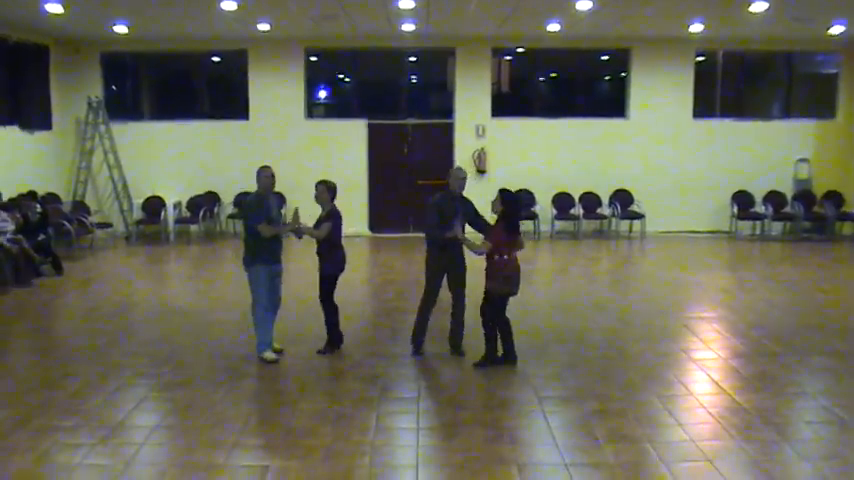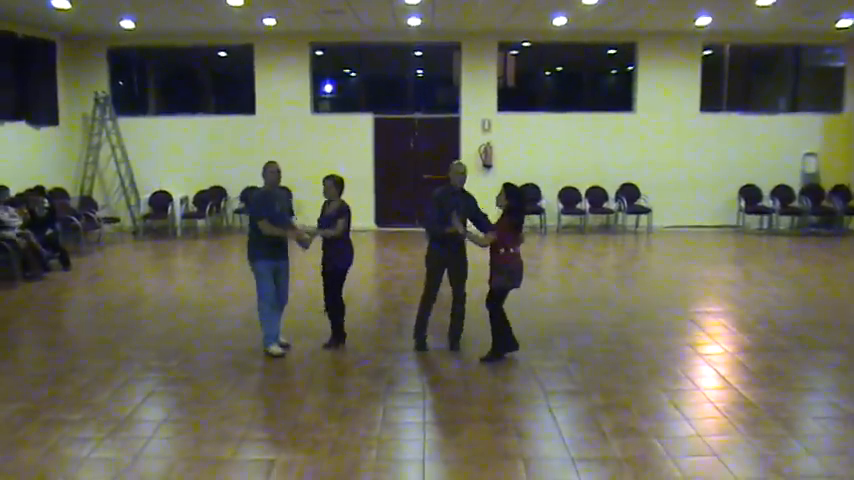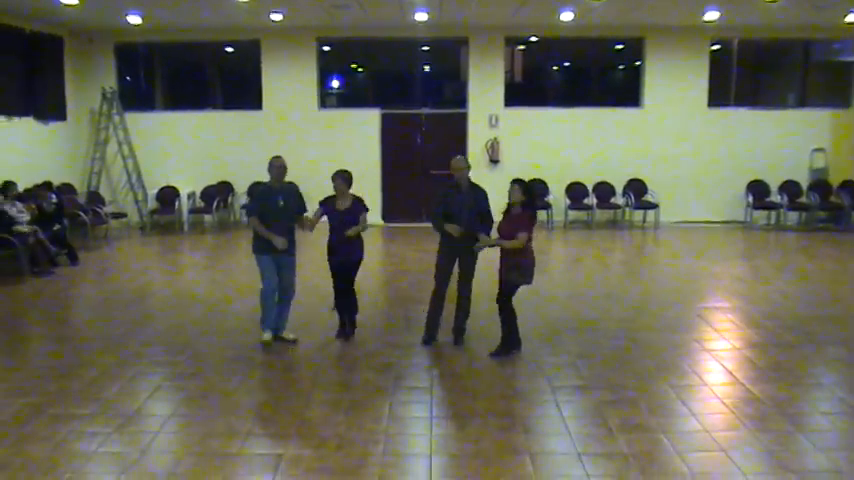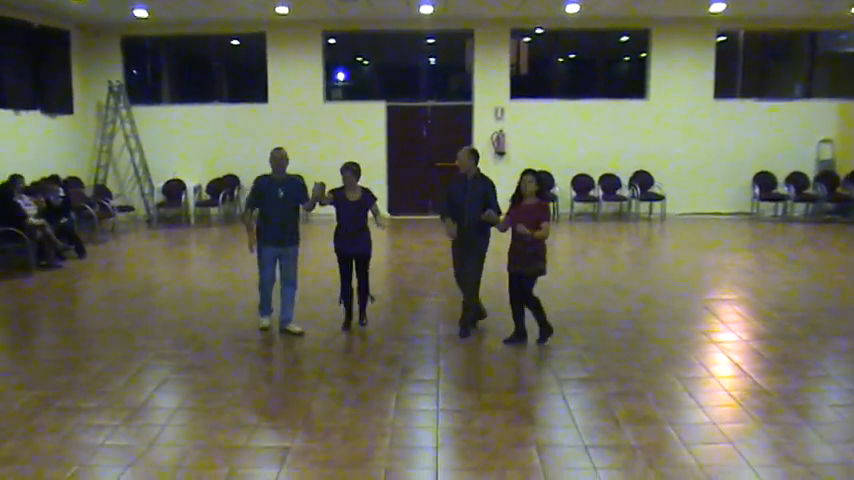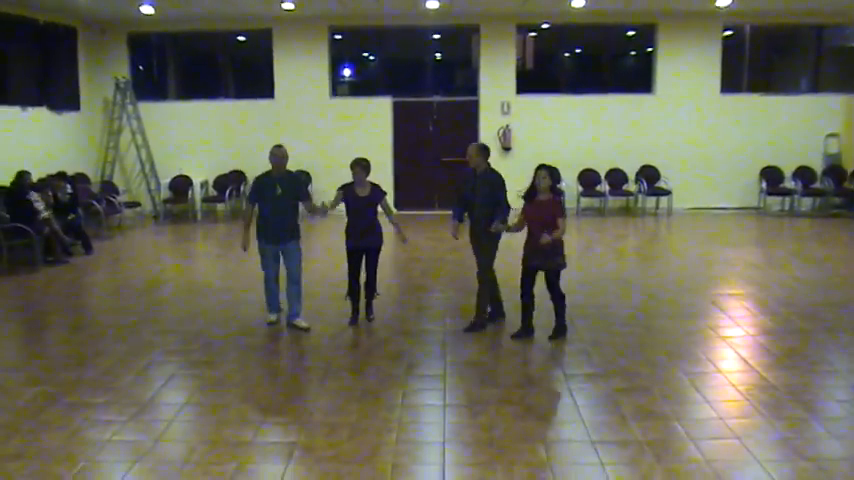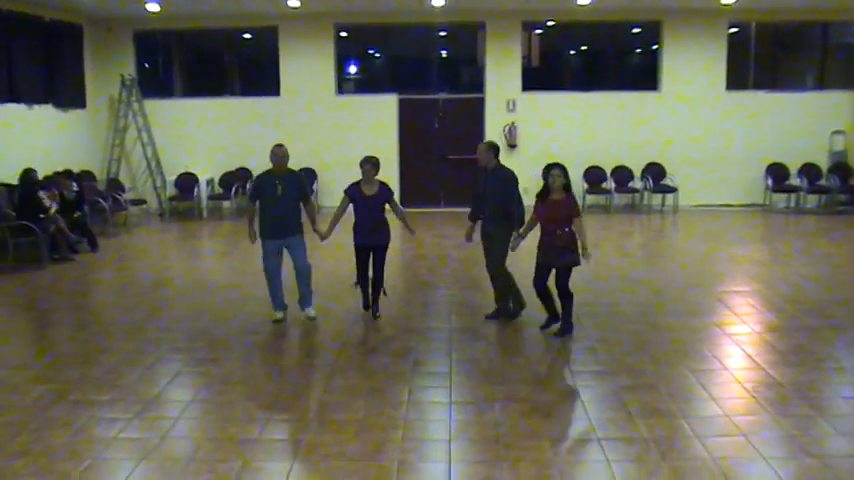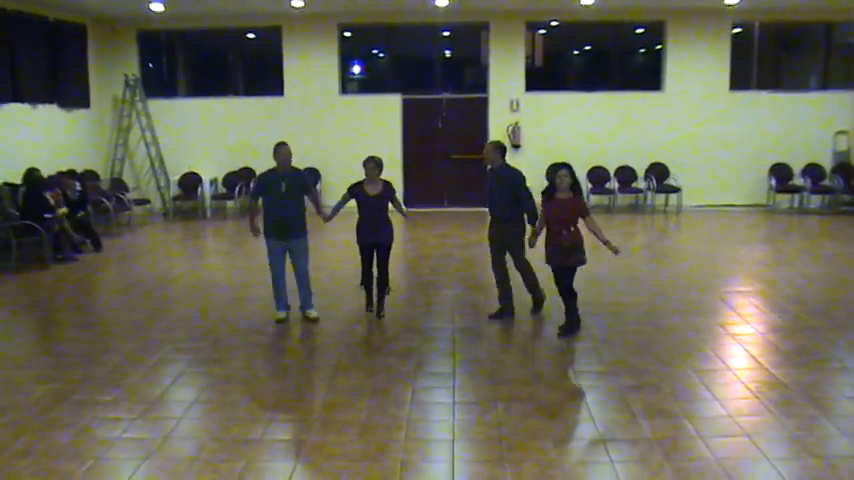
dt=0.2s
person 1, frame 1
left shoulder: (273, 200)
right shoulder: (253, 202)
right elbow: (265, 231)
left wrist: (289, 226)
right wrist: (289, 226)
left hip: (274, 259)
right hip: (257, 261)
left knee: (274, 302)
right knee: (262, 303)
left ankle: (266, 340)
right ankle: (263, 348)
person 1, frame 2
left shoulder: (283, 196)
right shoulder: (258, 198)
right elbow: (264, 228)
left wrist: (299, 234)
right wrist: (290, 233)
left hip: (281, 255)
right hip: (261, 256)
left knee: (281, 296)
right knee: (267, 297)
left ankle: (273, 335)
right ankle: (270, 342)
person 1, frame 3
left shoulder: (293, 191)
right shoulder: (260, 193)
left elbow: (300, 218)
right elbow: (253, 222)
left wrist: (307, 223)
right wrist: (273, 237)
left hip: (287, 250)
right hip: (266, 250)
left knee: (287, 290)
right knee: (269, 288)
left ankle: (280, 329)
right ankle: (267, 328)
person 1, frame 4
left shoulder: (296, 183)
right shoulder: (261, 184)
left elbow: (306, 206)
right elbow: (249, 211)
left wrist: (315, 198)
right wrist: (251, 235)
left hip: (290, 241)
right hip: (266, 241)
left knee: (289, 281)
right knee: (266, 280)
left ankle: (286, 322)
right ankle: (265, 314)
person 1, frame 5
left shoulder: (295, 180)
right shoulder: (260, 181)
left elbow: (307, 204)
right elbow: (250, 208)
left wrist: (318, 210)
right wrist: (246, 234)
left hip: (291, 237)
right hip: (267, 238)
left knee: (294, 276)
right knee: (270, 276)
left ankle: (294, 317)
right ankle: (273, 311)
person 1, frame 6
left shoulder: (296, 178)
right shoulder: (261, 180)
left elbow: (307, 203)
right elbow: (252, 205)
left wrist: (314, 226)
right wrist: (251, 228)
left hip: (294, 232)
right hip: (270, 235)
left knee: (303, 267)
right knee: (272, 273)
left ankle: (306, 304)
right ankle: (279, 309)
person 1, frame 7
left shoulder: (299, 175)
right shoulder: (264, 179)
left elbow: (312, 195)
right elbow: (253, 201)
left wrist: (320, 212)
right wrist: (253, 224)
left hip: (298, 233)
right hip: (274, 235)
left knee: (302, 271)
right knee: (277, 273)
left ankle: (307, 307)
right ankle: (282, 309)
person 2, frame 1
left shoulder: (466, 204)
right shoulder: (437, 202)
left elbow: (480, 223)
right elbow: (430, 231)
right wrist: (448, 234)
left hip: (456, 255)
right hip: (436, 255)
left knee: (459, 298)
right knee: (429, 298)
left ankle: (456, 342)
right ankle: (417, 342)
person 2, frame 2
left shoulder: (468, 199)
right shoulder: (438, 196)
left elbow: (481, 221)
right elbow: (431, 225)
right wrist: (448, 230)
left hip: (458, 250)
right hip: (437, 249)
left knee: (459, 294)
right knee: (430, 293)
left ankle: (454, 336)
right ankle: (420, 336)
person 2, frame 3
left shoulder: (479, 193)
right shoulder: (447, 191)
left elbow: (487, 219)
right elbow: (437, 217)
left wrist: (484, 235)
right wrist: (446, 226)
left hip: (469, 246)
right hip: (448, 244)
left knee: (465, 288)
right knee: (440, 286)
left ankle: (459, 330)
right ankle: (431, 329)
person 2, frame 4
left shoulder: (486, 184)
right shoulder: (456, 182)
left elbow: (494, 209)
right elbow: (448, 206)
left wrist: (492, 216)
right wrist: (447, 221)
left hip: (479, 237)
right hip: (460, 235)
left knee: (471, 279)
right knee: (460, 276)
left ankle: (467, 323)
right ankle: (477, 311)
person 2, frame 5
left shoulder: (495, 178)
right shoulder: (470, 177)
left elbow: (503, 206)
right elbow: (461, 201)
left wrist: (499, 222)
right wrist: (456, 222)
left hip: (490, 230)
right hip: (475, 229)
left knee: (483, 270)
right knee: (485, 270)
left ankle: (480, 317)
right ankle: (497, 310)
person 2, frame 6
left shoulder: (506, 176)
right shoulder: (483, 174)
left elbow: (516, 204)
left wrist: (516, 230)
right wrist: (472, 224)
left hip: (502, 227)
right hip: (487, 226)
left knee: (497, 266)
right knee: (491, 267)
left ankle: (517, 302)
right ankle: (503, 307)
person 2, frame 7
left shoulder: (514, 175)
right shoulder: (491, 174)
left elbow: (527, 201)
left wrist: (534, 225)
left hip: (513, 225)
right hip: (496, 225)
left knee: (520, 264)
right knee: (497, 264)
left ankle: (538, 298)
right ankle: (506, 306)
person 3, frame 1
left shoulder: (500, 227)
right shoulder: (509, 225)
left elbow: (481, 250)
right elbow: (520, 245)
left wrist: (462, 237)
left hip: (502, 274)
right hip: (506, 272)
left knee: (487, 312)
right knee: (498, 314)
left ankle: (491, 355)
right ankle: (508, 355)
person 3, frame 2
left shoulder: (507, 220)
right shoulder: (511, 218)
left elbow: (485, 240)
right elbow: (520, 240)
left wrist: (462, 230)
left hip: (507, 268)
right hip: (504, 267)
left knee: (493, 306)
right knee: (495, 305)
left ankle: (497, 350)
right ankle: (509, 341)
person 3, frame 3
left shoulder: (527, 215)
right shoulder: (508, 214)
left elbow: (520, 243)
right elbow: (502, 238)
left wrist: (496, 243)
right wrist: (485, 243)
left hip: (521, 264)
right hip: (507, 262)
left knee: (503, 300)
right knee: (503, 301)
left ankle: (510, 342)
right ankle: (512, 341)
person 3, frame 4
left shoulder: (542, 206)
right shoulder: (515, 204)
left elbow: (545, 232)
right elbow: (503, 227)
left wrist: (528, 232)
left hip: (534, 254)
right hip: (516, 253)
left knee: (526, 293)
right knee: (515, 293)
left ankle: (545, 327)
right ankle: (519, 332)
person 3, frame 5
left shoulder: (556, 201)
right shoulder: (529, 200)
left elbow: (561, 228)
right elbow: (521, 224)
left wrist: (550, 238)
right wrist: (505, 228)
left hip: (551, 250)
right hip: (531, 249)
left knee: (553, 288)
right knee: (525, 287)
left ankle: (561, 326)
right ankle: (526, 327)
person 3, frame 6
left shoulder: (570, 201)
right shoulder: (541, 199)
left elbow: (578, 226)
right elbow: (532, 221)
left wrist: (584, 247)
right wrist: (519, 238)
left hip: (565, 247)
right hip: (546, 246)
left knee: (562, 286)
right knee: (538, 283)
left ankle: (567, 324)
right ankle: (553, 315)
person 3, frame 7
left shoulder: (577, 200)
right shoulder: (547, 197)
left elbow: (590, 223)
right elbow: (543, 219)
left wrist: (607, 243)
right wrist: (535, 234)
left hip: (571, 246)
right hip: (553, 246)
left knee: (565, 284)
right knee: (562, 284)
left ankle: (572, 321)
right ankle: (572, 319)
person 4, frame 1
left shoulder: (332, 213)
right shoulder: (325, 211)
left elbow: (319, 234)
left wrist: (300, 226)
right wrist: (302, 229)
left hip: (333, 260)
right hip: (327, 260)
left knee: (326, 299)
right knee: (326, 298)
left ankle: (333, 342)
right ankle: (336, 336)
person 4, frame 2
left shoulder: (343, 208)
right shoulder: (326, 206)
left elbow: (337, 231)
right elbow: (322, 228)
left wrist: (317, 233)
left hip: (342, 255)
right hip: (328, 255)
left knee: (335, 293)
right knee: (329, 293)
left ankle: (339, 336)
right ankle: (337, 331)
person 4, frame 3
left shoulder: (357, 202)
right shoulder: (327, 202)
left elbow: (364, 223)
right elbow: (315, 218)
left wrist: (356, 228)
right wrist: (311, 224)
left hip: (354, 249)
right hip: (335, 249)
left knee: (348, 286)
right knee: (338, 288)
left ankle: (351, 324)
right ankle: (342, 324)
person 4, frame 4
left shoulder: (366, 194)
right shoulder: (336, 193)
left elbow: (375, 213)
right elbow: (325, 201)
left wrist: (379, 221)
right wrist: (321, 198)
left hip: (362, 241)
right hip: (342, 241)
left knee: (363, 277)
right knee: (345, 279)
left ankle: (363, 312)
right ankle: (347, 317)
person 4, frame 5
left shoulder: (376, 190)
right shoulder: (345, 189)
left elbow: (388, 211)
right elbow: (335, 202)
left wrist: (398, 229)
right wrist: (328, 207)
left hip: (373, 237)
right hip: (353, 237)
left knee: (371, 273)
right knee: (353, 275)
left ankle: (369, 307)
right ankle: (354, 311)
person 4, frame 6
left shoulder: (384, 188)
right shoulder: (353, 189)
left elbow: (396, 209)
right elbow: (341, 210)
left wrist: (407, 225)
right wrist: (329, 230)
left hip: (381, 234)
right hip: (361, 234)
left knee: (378, 270)
right knee: (362, 269)
left ankle: (375, 305)
right ankle: (366, 298)
person 4, frame 7
left shoulder: (387, 187)
right shoulder: (356, 188)
left elbow: (396, 204)
right elbow: (341, 204)
left wrist: (404, 215)
right wrist: (329, 217)
left hip: (384, 233)
right hip: (365, 233)
left knee: (382, 269)
right knee: (366, 267)
left ankle: (380, 304)
right ankle: (369, 300)
